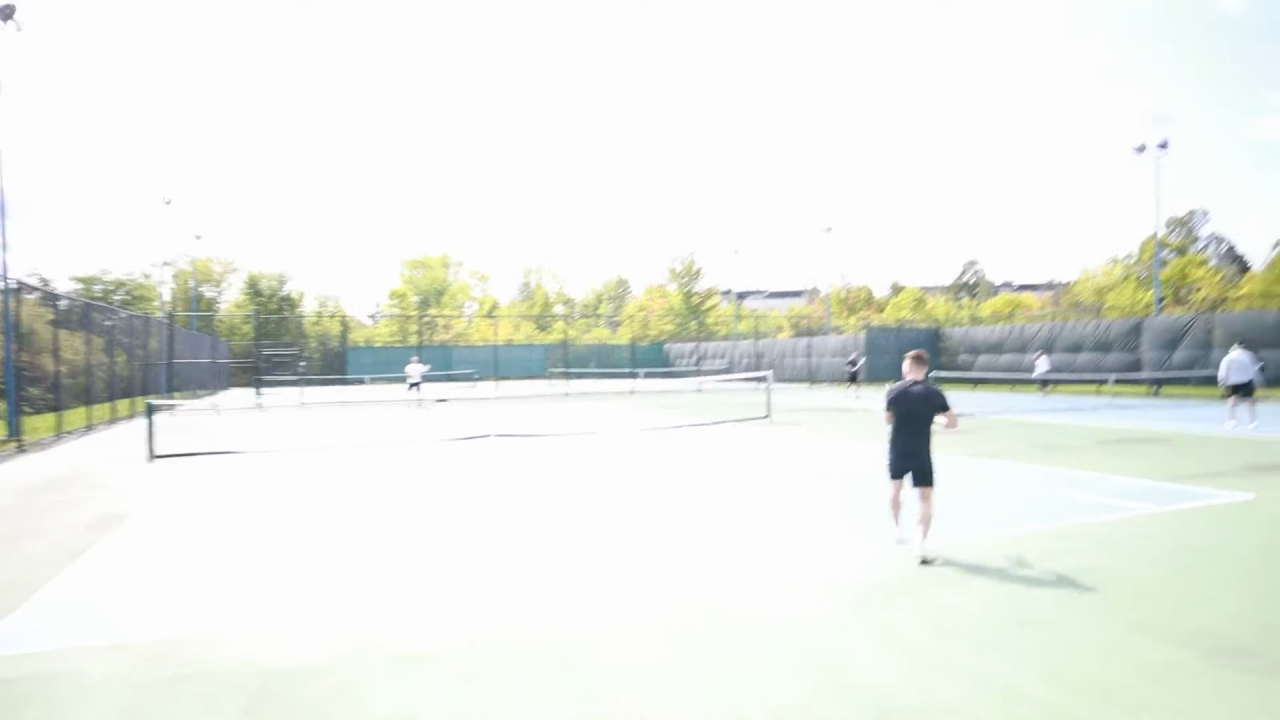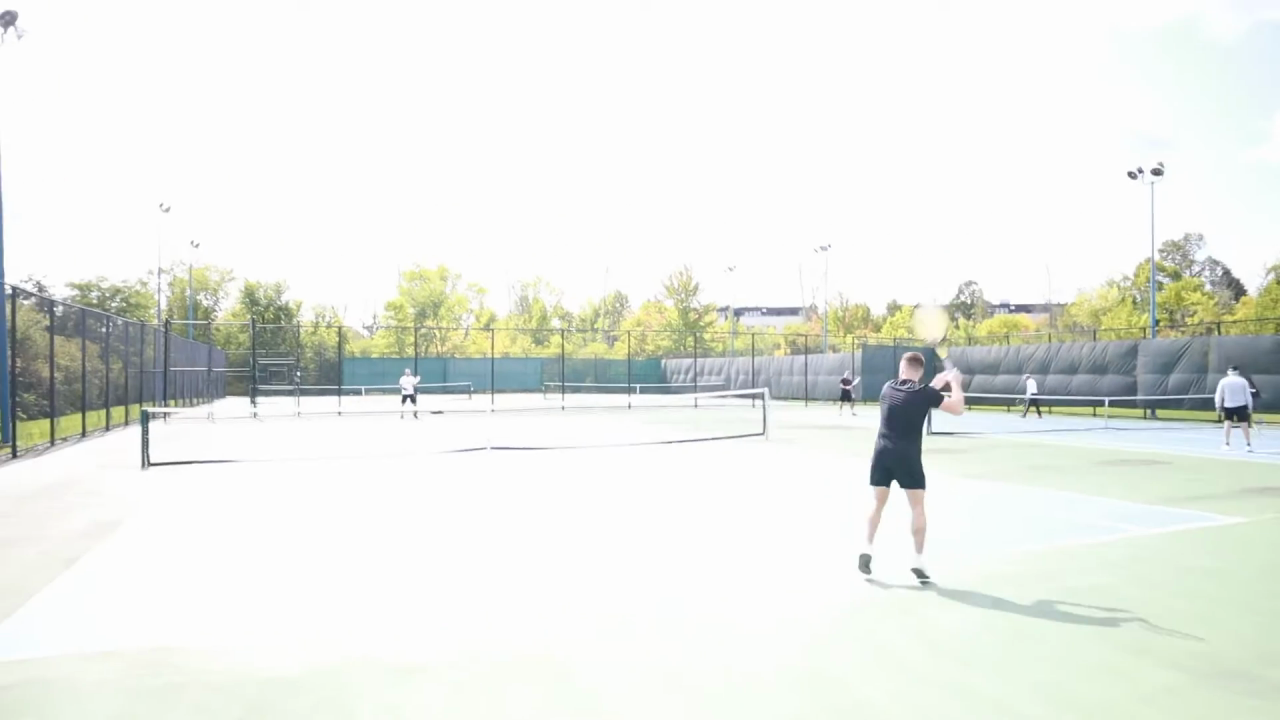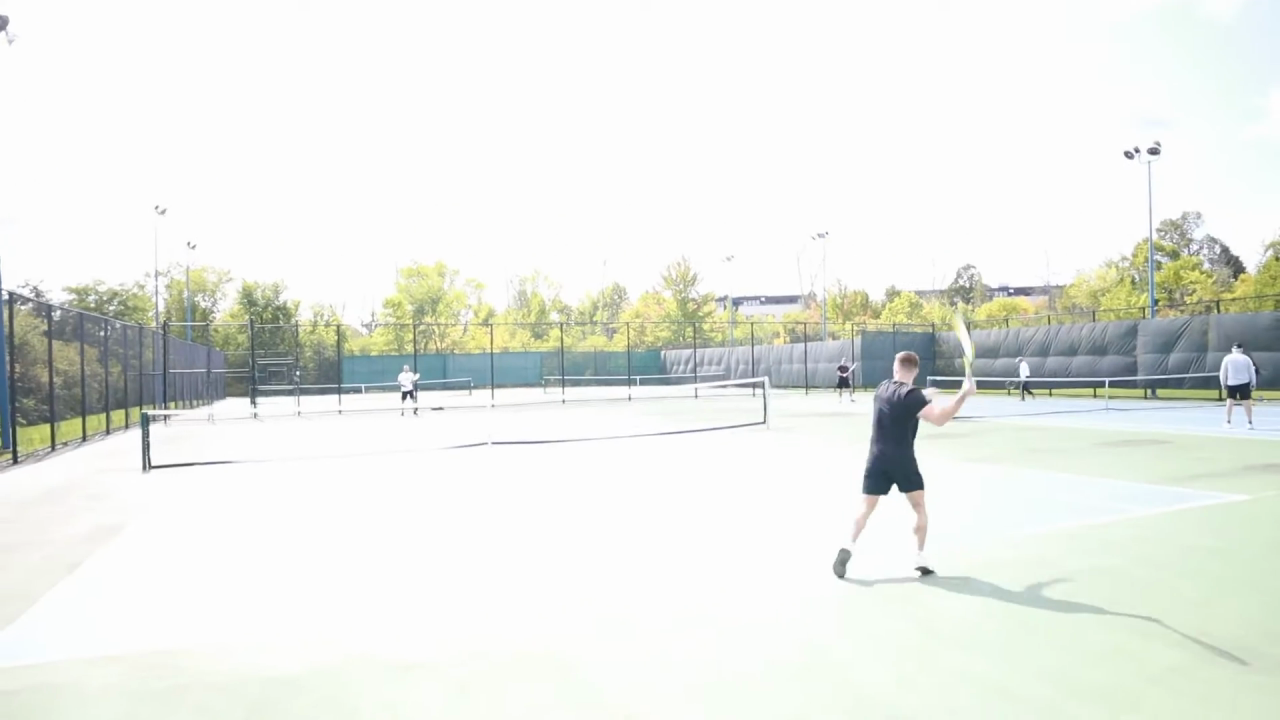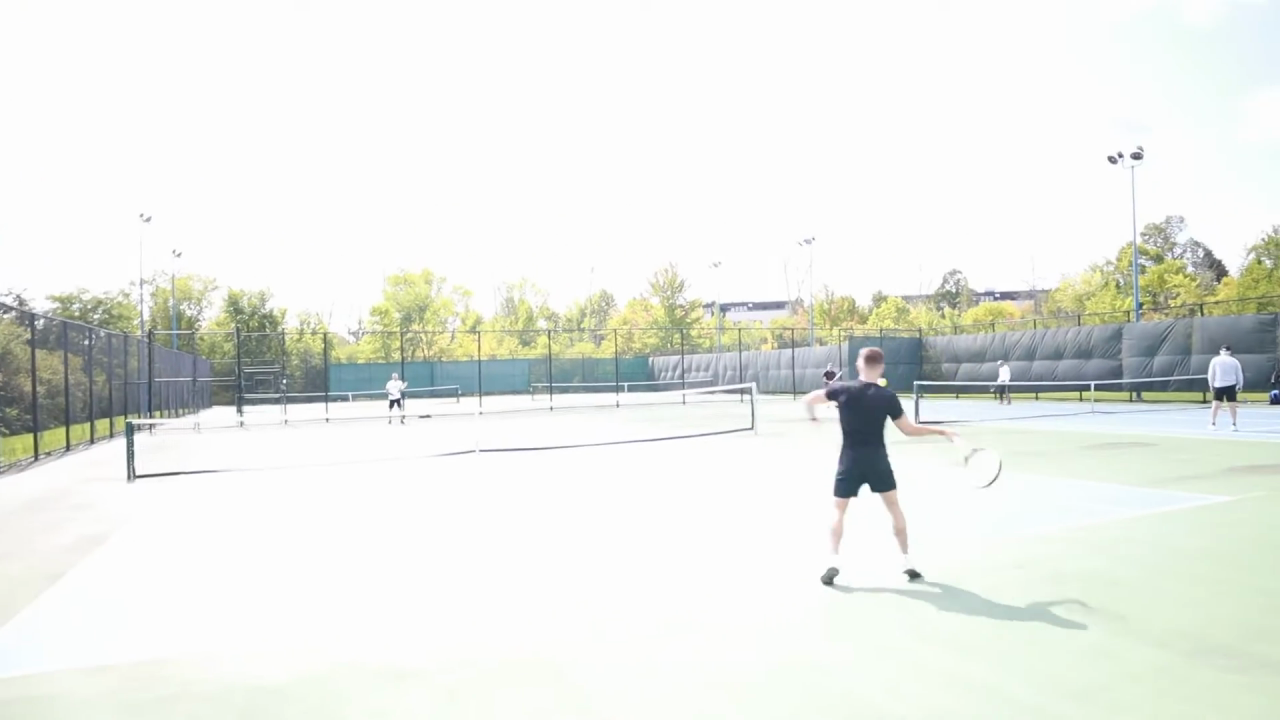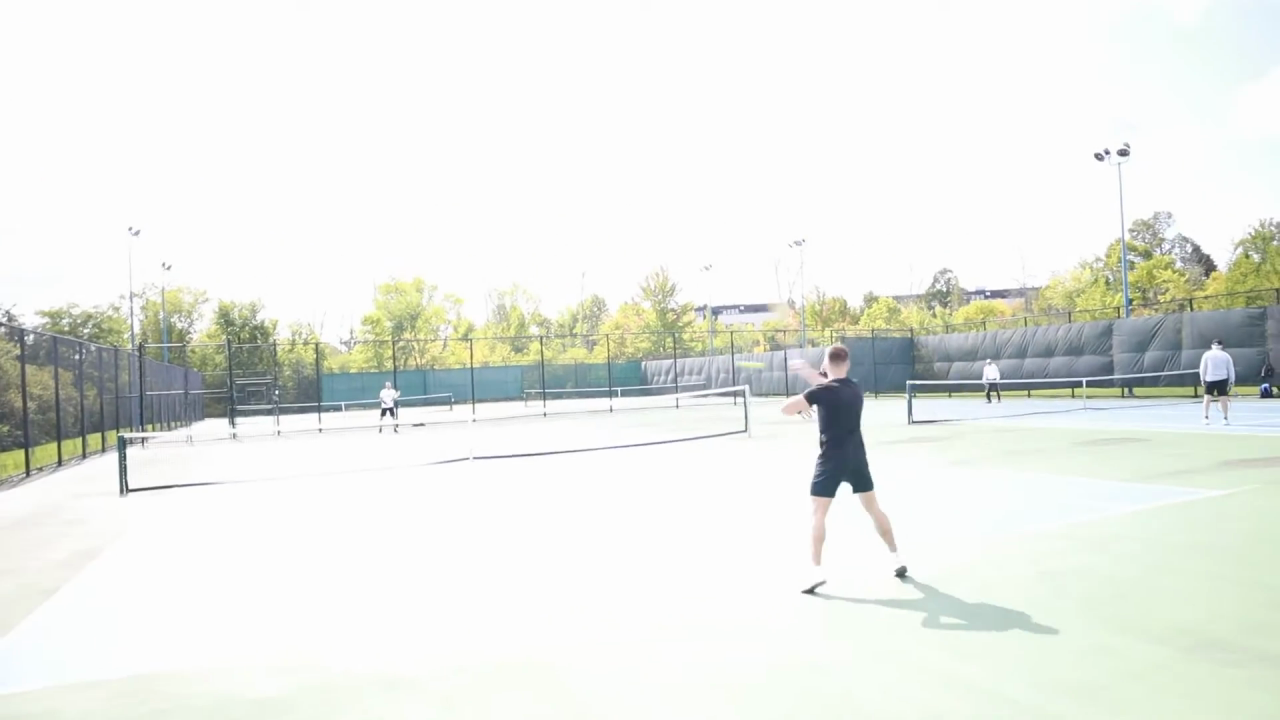
dt=0.2s
person 1, frame 1
left shoulder: (892, 392)
right shoulder: (934, 394)
right elbow: (953, 422)
left hip: (897, 451)
right hip: (920, 454)
left knee: (895, 488)
right knee: (926, 500)
left ankle: (898, 531)
right ankle: (922, 547)
person 1, frame 2
left shoulder: (888, 387)
right shoulder: (926, 391)
right elbow: (958, 408)
left wrist: (941, 379)
right wrist: (955, 382)
left hip: (882, 454)
right hip: (908, 456)
left knee: (878, 503)
right knee: (917, 507)
left ankle: (868, 550)
right ankle: (918, 561)
person 1, frame 3
left shoulder: (884, 388)
right shoulder: (912, 394)
right elbow: (939, 419)
left wrist: (924, 395)
right wrist: (963, 394)
left hip: (877, 459)
right hip: (903, 460)
left knee: (866, 508)
right knee: (919, 508)
left ankle: (849, 548)
right ankle: (920, 558)
person 1, frame 4
left shoulder: (844, 389)
right shoulder: (887, 397)
left elbow: (810, 399)
right elbow: (908, 430)
left wrist: (812, 415)
right wrist: (939, 431)
left hip: (852, 461)
right hip: (878, 461)
left knee: (839, 511)
right knee: (894, 509)
left ankle: (833, 562)
right ankle: (906, 562)
person 1, frame 5
left shoulder: (821, 390)
right shoulder: (855, 388)
left elbow: (787, 408)
left wrist: (799, 407)
right wrist: (808, 372)
left hip: (832, 459)
right hip: (857, 458)
left knee: (818, 514)
right knee: (873, 508)
left ankle: (817, 572)
right ankle: (897, 560)
